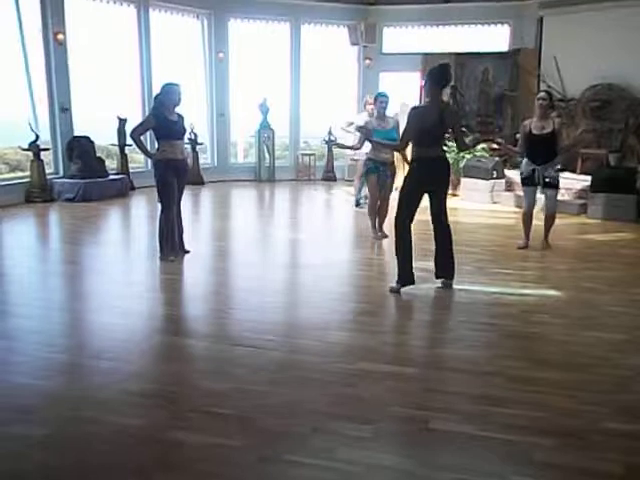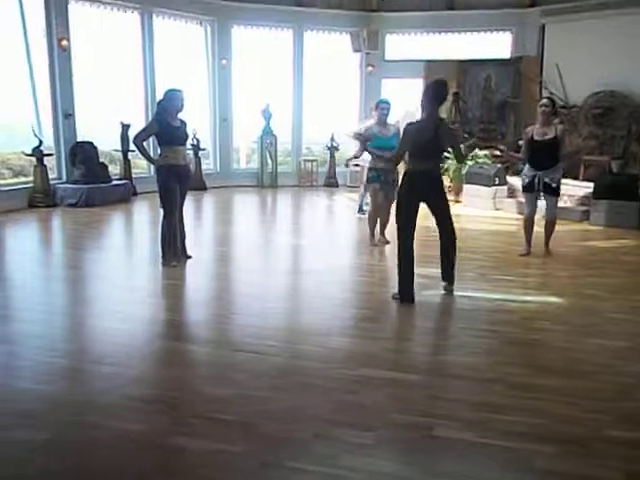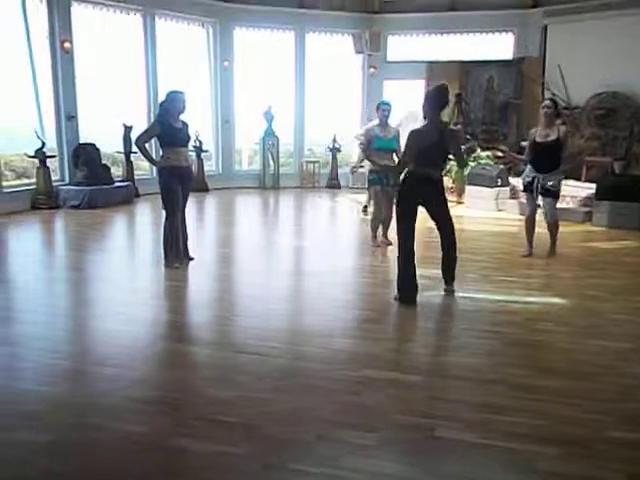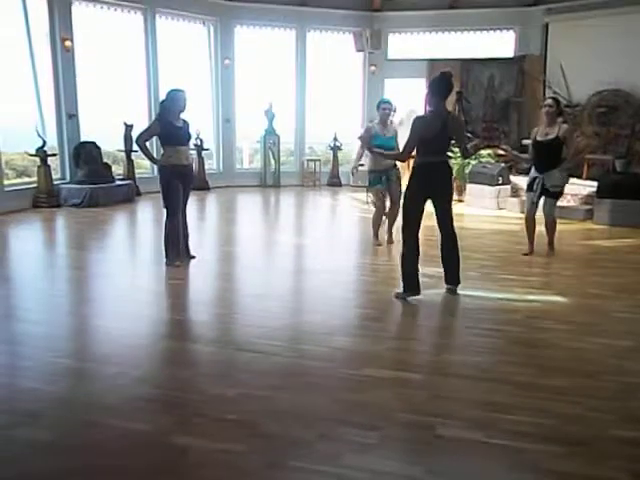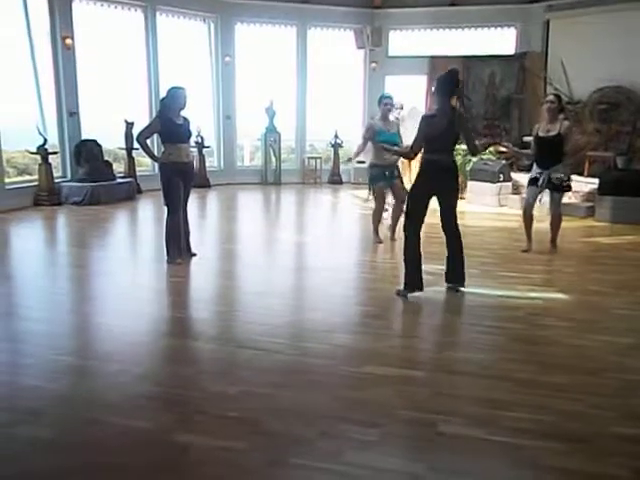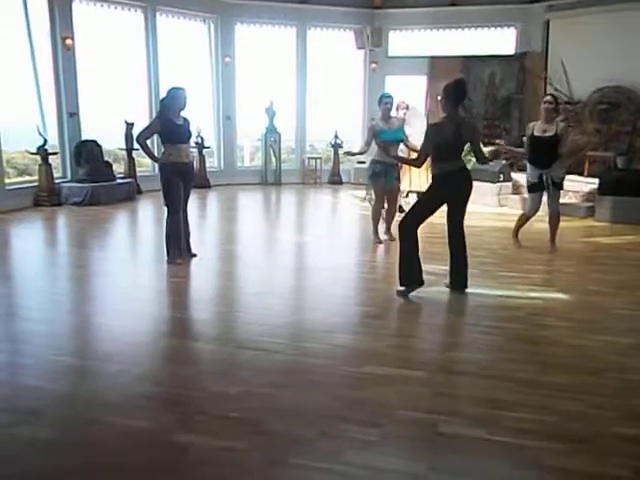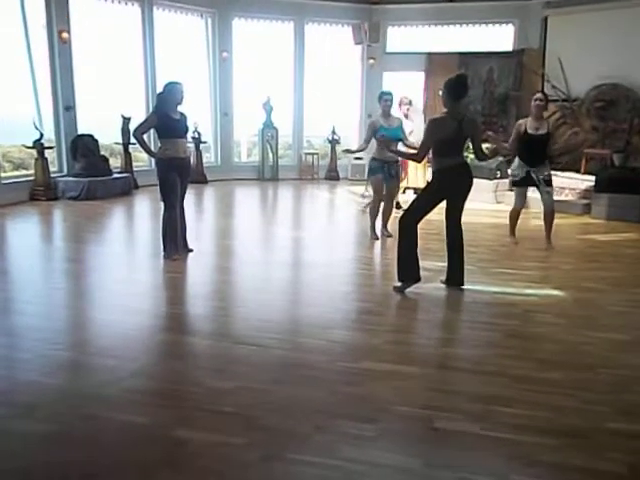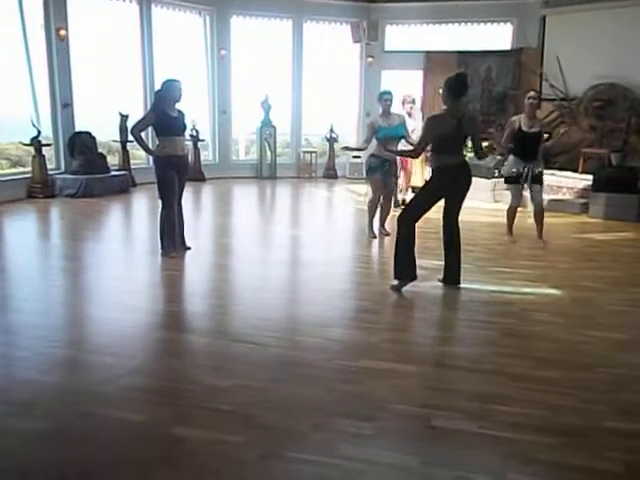
dt=0.2s
person 1, frame 1
left shoulder: (418, 111)
right shoulder: (451, 112)
left elbow: (401, 146)
right elbow: (461, 146)
left wrist: (373, 140)
right wrist: (476, 142)
left hip: (420, 169)
right hip: (441, 168)
left knee: (403, 221)
right knee: (440, 219)
left ankle: (404, 279)
right ankle: (446, 275)
person 1, frame 2
left shoulder: (413, 128)
right shoulder: (448, 130)
left elbow: (396, 159)
right elbow: (459, 159)
left hip: (414, 183)
right hip: (434, 183)
left knee: (405, 235)
right knee: (446, 229)
left ankle: (405, 291)
right ankle: (448, 281)
person 1, frame 3
left shoulder: (417, 134)
right shoulder: (452, 134)
left elbow: (400, 168)
right elbow: (461, 164)
left hip: (412, 187)
right hip: (434, 189)
left knee: (406, 240)
right knee: (447, 233)
left ankle: (407, 293)
right ankle: (449, 282)
person 1, frame 4
left shoulder: (421, 121)
right shoulder: (455, 122)
left elbow: (404, 156)
right elbow: (466, 154)
left wrist: (376, 151)
right wrist: (477, 145)
left hip: (421, 177)
right hip: (443, 176)
left knee: (410, 231)
right knee: (447, 227)
left ankle: (410, 287)
right ankle: (452, 281)
person 1, frame 5
left shoulder: (429, 119)
right shoulder: (461, 119)
left elbow: (411, 153)
right elbow: (474, 151)
left wrist: (384, 147)
right wrist: (486, 144)
left hip: (428, 174)
right hip: (450, 173)
left knee: (412, 227)
right knee: (450, 224)
left ankle: (412, 283)
right ankle: (455, 279)
person 1, frame 6
left shoulder: (435, 129)
right shoulder: (469, 127)
left elbow: (419, 162)
right elbow: (481, 160)
left hip: (442, 183)
right hip: (462, 181)
left knee: (408, 226)
right knee: (456, 229)
left ankle: (411, 280)
right ankle: (458, 281)
person 1, frame 7
left shoulder: (436, 124)
right shoulder: (471, 123)
left elbow: (419, 157)
right elbow: (480, 156)
left wrist: (391, 149)
left hip: (443, 179)
right hip: (463, 176)
left knee: (408, 221)
right knee: (454, 224)
left ankle: (409, 276)
right ankle: (454, 277)
person 1, frame 8
left shoulder: (435, 120)
right shoulder: (471, 121)
left elbow: (416, 153)
right elbow: (479, 154)
left wrist: (388, 149)
left hip: (442, 177)
right hip: (462, 175)
left knee: (406, 219)
right knee: (451, 222)
left ankle: (405, 274)
right ankle: (451, 276)
person 2, frame 1
left shoulder: (180, 117)
right shoulder: (156, 116)
right elbow: (135, 134)
left wrist: (184, 153)
right wrist: (149, 154)
left hip: (181, 164)
right hip: (165, 165)
left knee: (176, 205)
right knee: (168, 206)
left ankle: (178, 245)
right ankle: (167, 250)
person 2, frame 2
left shoulder: (182, 123)
right shoulder: (159, 122)
right elbow: (138, 139)
left wrist: (186, 159)
right wrist: (152, 160)
left hip: (184, 169)
right hip: (167, 170)
left knee: (179, 211)
right knee: (170, 212)
left ankle: (180, 251)
right ankle: (169, 255)
person 2, frame 3
left shoulder: (184, 125)
right shoulder: (161, 124)
right elbow: (139, 141)
left wrist: (188, 161)
right wrist: (154, 162)
left hip: (186, 171)
right hip: (169, 172)
left knee: (181, 212)
right knee: (172, 213)
left ankle: (183, 252)
right ankle: (171, 257)
person 2, frame 4
left shoulder: (185, 123)
right shoulder: (161, 122)
right elbow: (140, 140)
left wrist: (188, 158)
right wrist: (155, 160)
left hip: (187, 170)
right hip: (170, 170)
left knee: (182, 211)
right knee: (173, 212)
left ankle: (184, 250)
right ankle: (172, 255)
person 2, frame 5
left shoulder: (185, 121)
right shoulder: (162, 120)
right elbow: (141, 137)
left wrist: (189, 156)
right wrist: (155, 158)
left hip: (187, 167)
right hip: (170, 168)
left knee: (183, 208)
right knee: (174, 209)
left ankle: (185, 248)
right ankle: (174, 253)
person 2, frame 6
left shoulder: (185, 121)
right shoulder: (162, 121)
right elbow: (141, 138)
left wrist: (190, 157)
right wrist: (155, 158)
left hip: (187, 167)
right hip: (170, 168)
left knee: (183, 208)
right knee: (174, 210)
left ankle: (185, 249)
right ankle: (174, 253)
person 2, frame 7
left shoulder: (182, 116)
right shoulder: (159, 115)
right elbow: (137, 133)
left wrist: (186, 151)
right wrist: (152, 153)
left hip: (184, 162)
right hip: (167, 163)
left knee: (180, 203)
right knee: (171, 205)
left ankle: (182, 244)
right ankle: (170, 248)
person 2, frame 8
left shoulder: (180, 114)
right shoulder: (157, 113)
right elbow: (135, 130)
left wrist: (184, 149)
right wrist: (150, 151)
left hip: (182, 160)
right hip: (165, 161)
left knee: (177, 201)
right knee: (168, 203)
left ankle: (179, 242)
right ankle: (168, 246)
person 3, frame 1
left shoulder: (556, 123)
right shoulder: (526, 124)
left elbow: (559, 148)
right elbow: (521, 151)
right wrist: (505, 146)
left hip: (550, 168)
right hip: (530, 167)
left knee: (551, 207)
right knee: (528, 206)
left ankle: (545, 238)
right ankle: (526, 239)
person 3, frame 2
left shoulder: (559, 129)
right shoulder: (529, 131)
left elbow: (561, 155)
right elbow: (524, 156)
left hip: (551, 175)
right hip: (531, 174)
left knee: (551, 214)
right knee: (529, 212)
left ankle: (546, 244)
right ankle: (527, 245)
person 3, frame 3
left shoulder: (562, 131)
right shoulder: (533, 132)
left elbow: (565, 156)
right elbow: (527, 158)
right wrist: (510, 155)
left hip: (551, 177)
right hip: (533, 175)
left knee: (551, 215)
right knee: (530, 212)
left ankle: (553, 245)
right ankle: (529, 247)
person 3, frame 4
left shoulder: (563, 129)
right shoulder: (535, 131)
left elbow: (567, 155)
right elbow: (531, 157)
right wrist: (512, 153)
left hip: (554, 175)
right hip: (536, 174)
left knee: (548, 213)
right knee: (529, 211)
left ankle: (550, 244)
right ankle: (530, 245)
person 3, frame 5
left shoulder: (565, 126)
right shoulder: (537, 127)
right elbow: (533, 153)
right wrist: (514, 150)
left hip: (557, 171)
right hip: (539, 170)
left knee: (555, 209)
right knee: (527, 205)
left ankle: (553, 242)
right ankle: (528, 240)
person 3, frame 6
left shoulder: (560, 127)
right shoulder: (531, 127)
left elbow: (561, 151)
right elbow: (527, 152)
left hip: (553, 171)
right hip: (535, 171)
left knee: (554, 208)
right knee: (532, 209)
left ankle: (552, 241)
right ankle: (515, 232)
person 3, frame 7
left shoulder: (549, 125)
right shoulder: (521, 124)
left elbow: (550, 151)
right elbow: (510, 149)
right wrist: (497, 142)
left hip: (541, 169)
right hip: (522, 168)
left knee: (549, 204)
right knee: (519, 205)
left ankle: (548, 238)
right ankle: (511, 233)
person 3, frame 8
left shoulder: (540, 124)
right shoulder: (514, 121)
left elbow: (540, 148)
right elbow: (504, 145)
left hip: (534, 165)
right hip: (516, 164)
left knee: (538, 201)
right knee: (516, 202)
left ankle: (540, 235)
right ankle: (509, 232)
person 4, frame 1
left shoulder: (394, 122)
right shoulder: (369, 123)
right elbow: (359, 144)
right wrist: (347, 146)
left hip: (389, 165)
right hip: (372, 163)
left knee: (385, 199)
right knee: (374, 197)
left ankle: (380, 227)
right ankle: (373, 228)
person 4, frame 2
left shoulder: (395, 129)
right shoulder: (369, 130)
right elbow: (361, 150)
right wrist: (353, 157)
left hip: (391, 171)
right hip: (375, 171)
left knee: (387, 206)
right knee: (376, 205)
left ankle: (382, 234)
right ankle: (372, 236)
person 4, frame 3
left shoulder: (395, 132)
right shoulder: (370, 131)
left elbow: (398, 153)
right elbow: (364, 152)
right wrist: (357, 163)
left hip: (391, 173)
right hip: (375, 173)
left knee: (389, 207)
right knee: (378, 208)
left ankle: (384, 235)
right ankle: (374, 237)
person 4, frame 4
left shoulder: (393, 130)
right shoulder: (370, 129)
left elbow: (396, 152)
right elbow: (362, 148)
right wrist: (356, 163)
left hip: (392, 170)
right hip: (375, 172)
left knee: (396, 202)
right knee: (381, 206)
left ankle: (389, 231)
right ankle: (375, 236)
person 4, frame 5
left shoulder: (395, 124)
right shoulder: (373, 125)
left elbow: (400, 145)
right elbow: (363, 144)
right wrist: (354, 156)
left hip: (392, 167)
right hip: (376, 168)
left knee: (401, 198)
right knee: (379, 204)
left ankle: (393, 229)
right ankle: (375, 233)
person 4, frame 6
left shoulder: (399, 122)
right shoulder: (374, 125)
left elbow: (406, 142)
right elbow: (367, 146)
right wrist: (356, 152)
left hip: (394, 166)
right hip: (378, 165)
left knee: (393, 201)
right knee: (379, 201)
left ankle: (388, 230)
right ankle: (375, 233)
person 4, frame 7
left shoulder: (398, 121)
right shoulder: (374, 122)
left elbow: (405, 141)
right elbow: (366, 143)
right wrist: (354, 150)
left hip: (393, 164)
right hip: (377, 162)
left knee: (390, 198)
right knee: (377, 197)
left ankle: (384, 227)
right ankle: (372, 229)
person 4, frame 8
left shoulder: (400, 118)
right shoulder: (374, 122)
left elbow: (407, 138)
right elbow: (366, 143)
right wrist: (354, 148)
left hip: (392, 162)
right hip: (376, 160)
left knee: (388, 196)
right knee: (376, 195)
left ankle: (382, 225)
right ankle: (370, 227)
